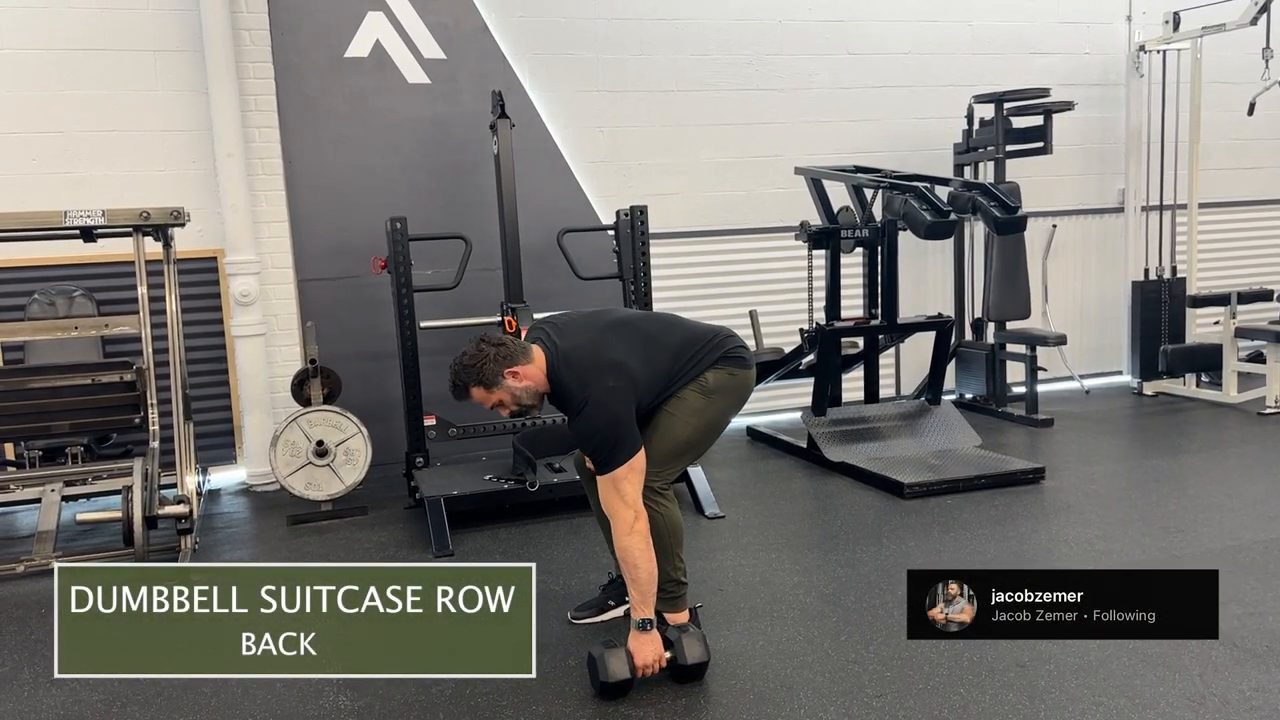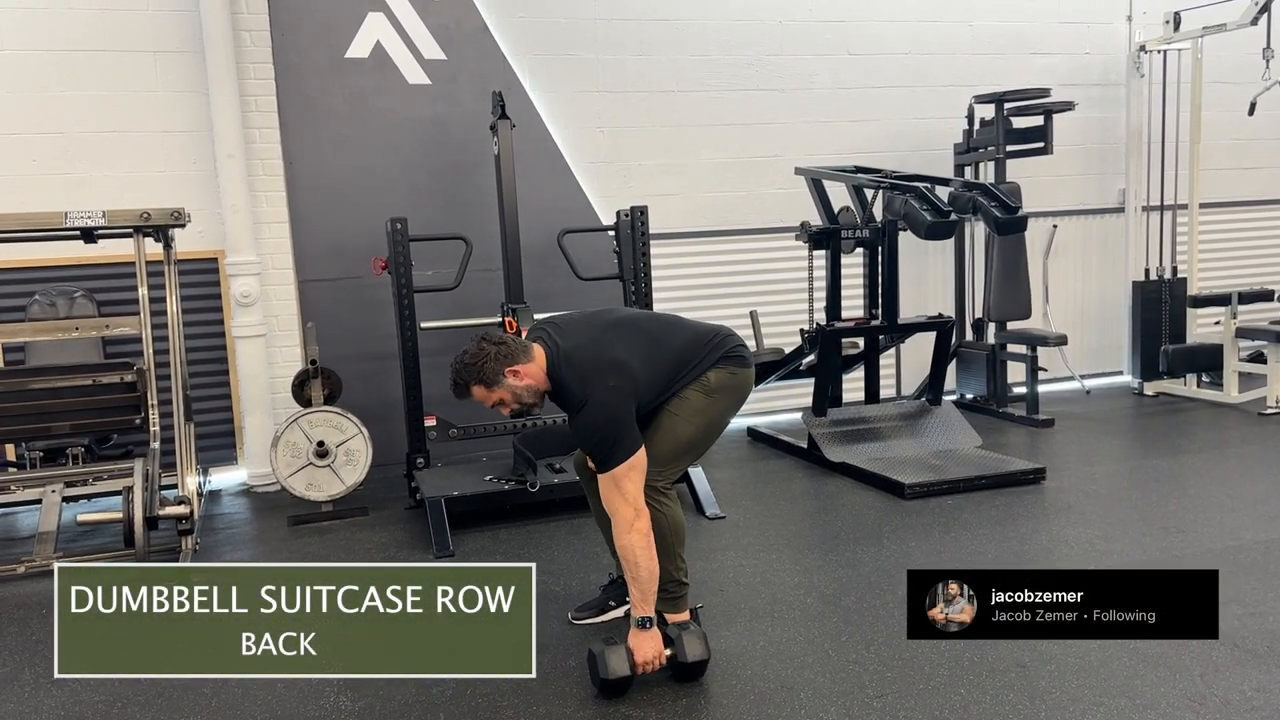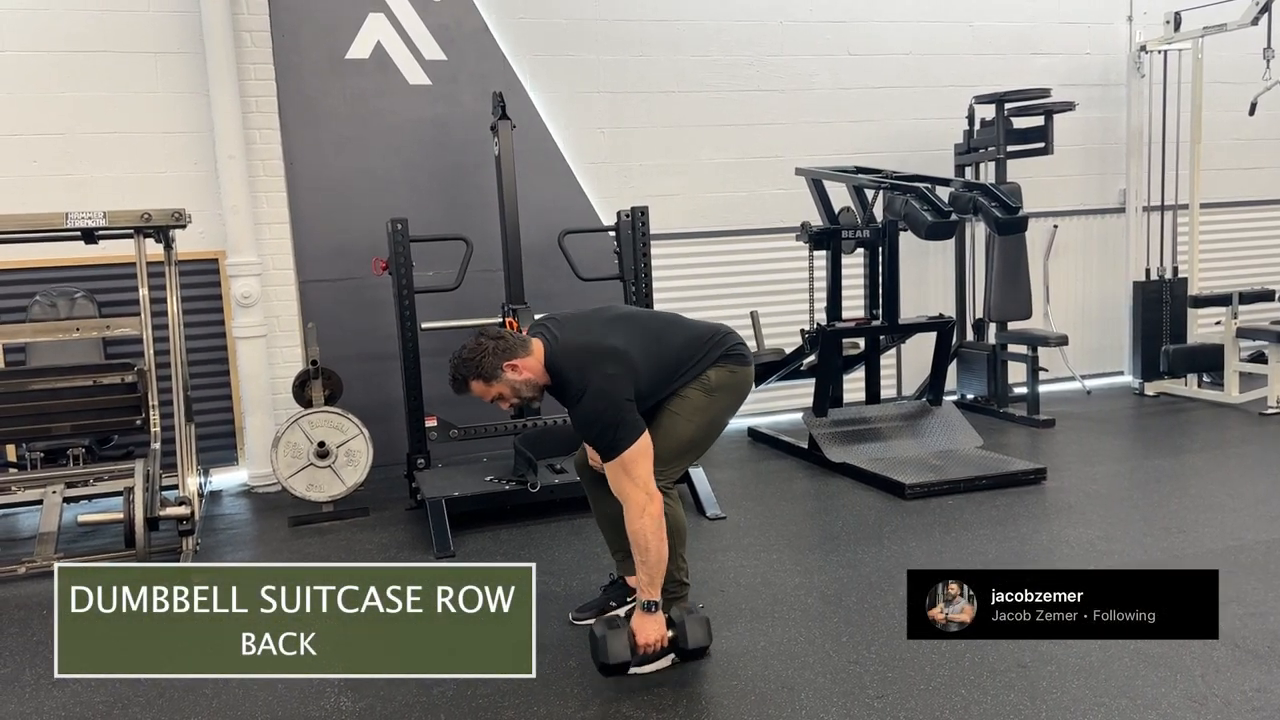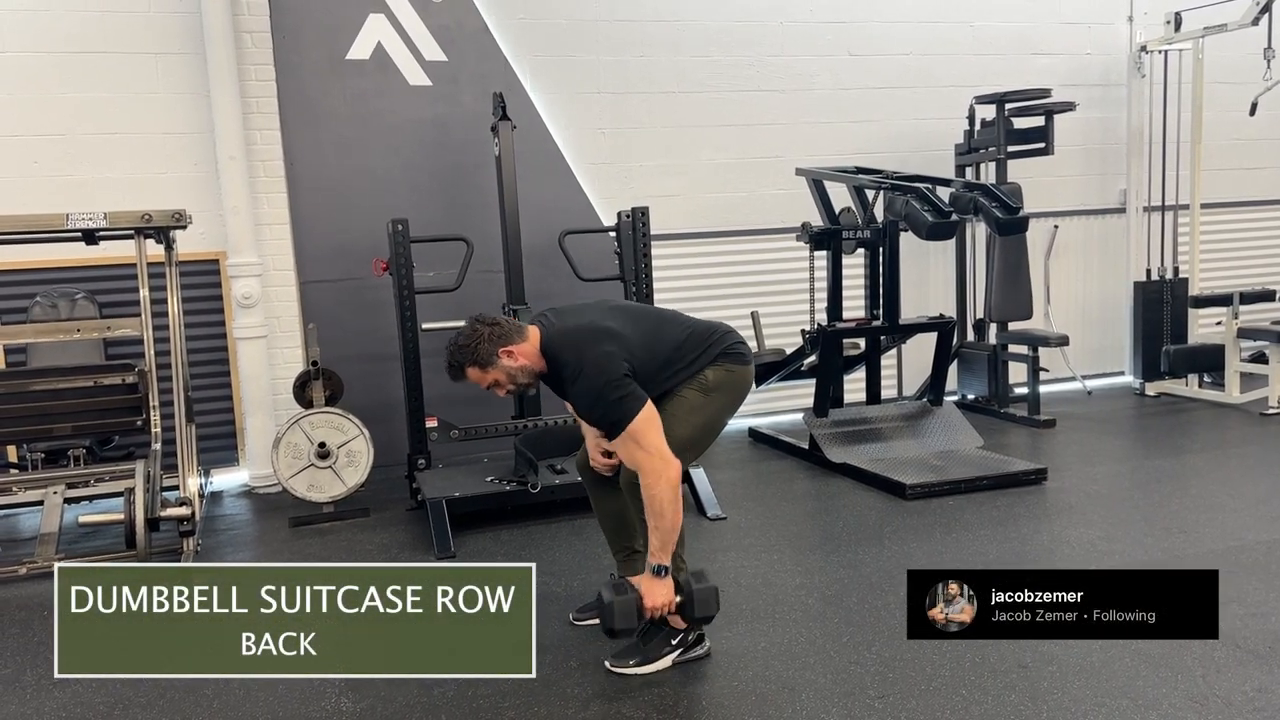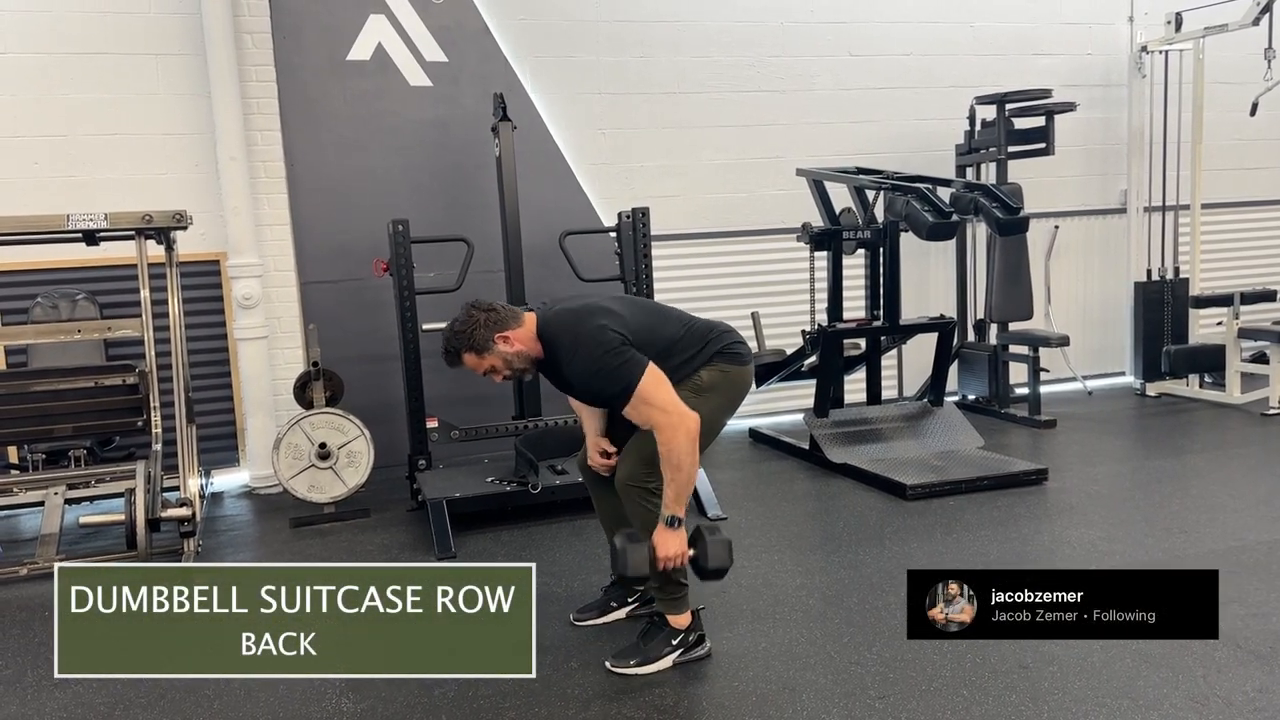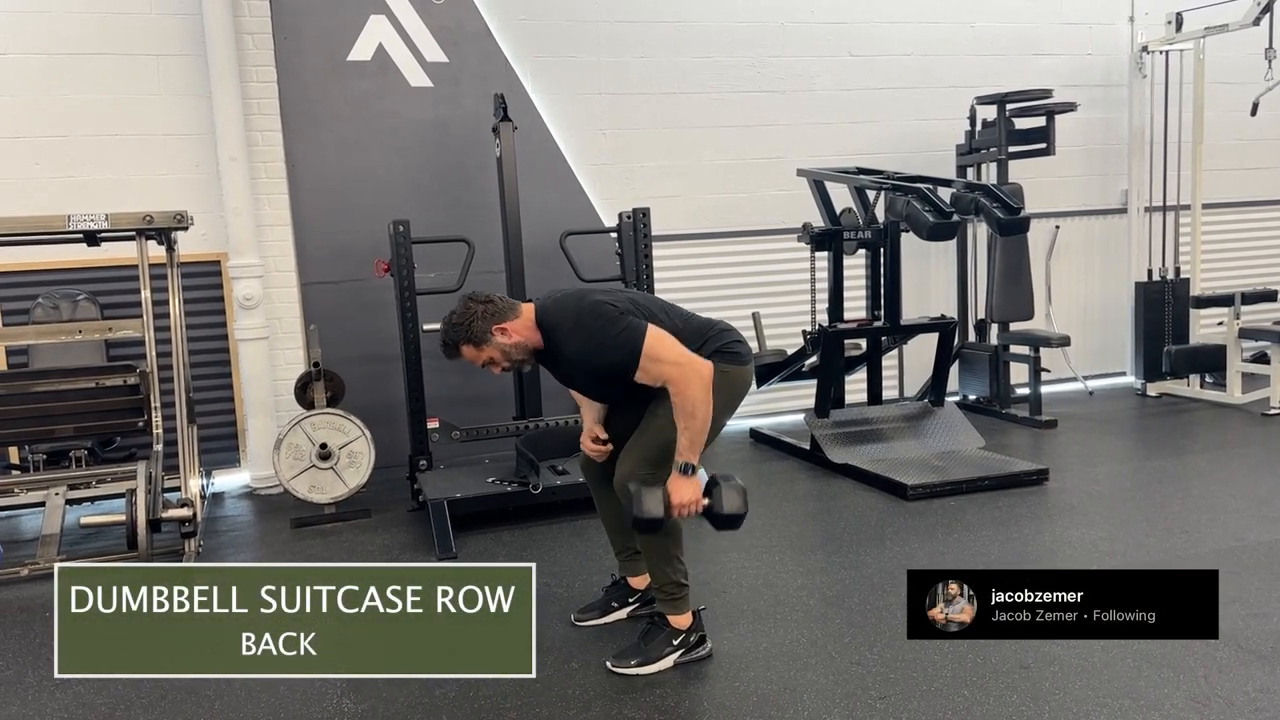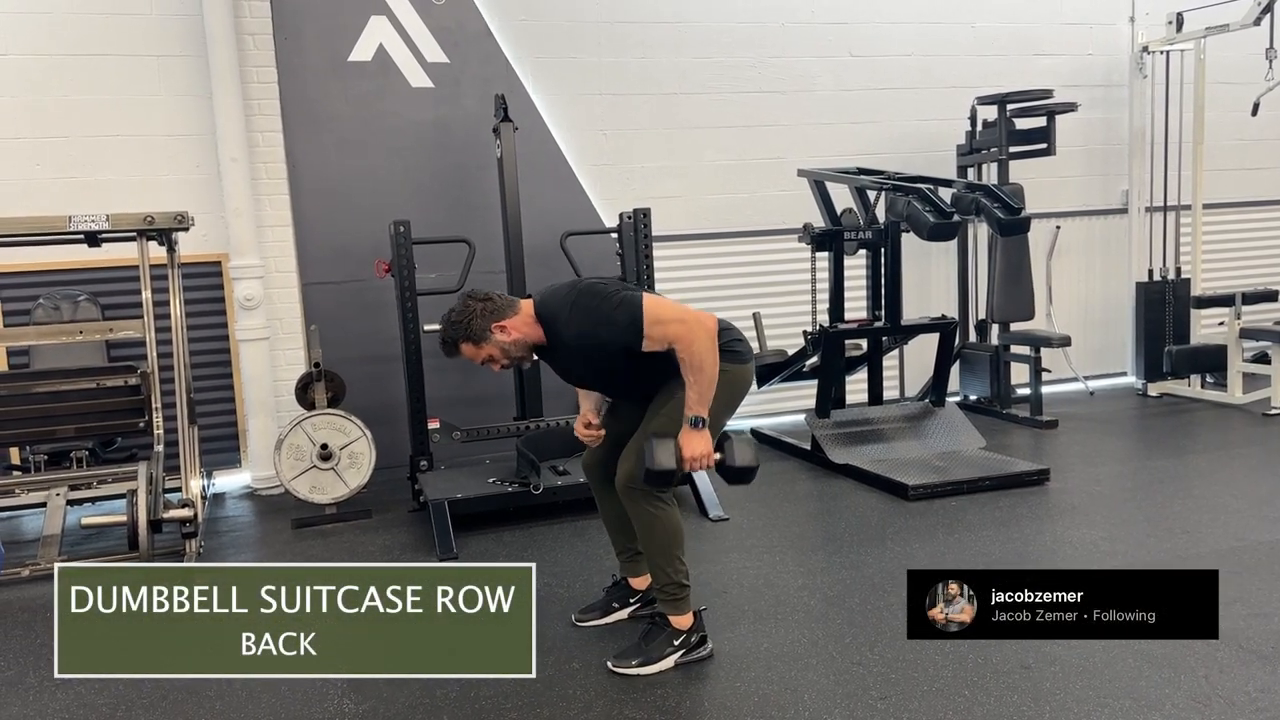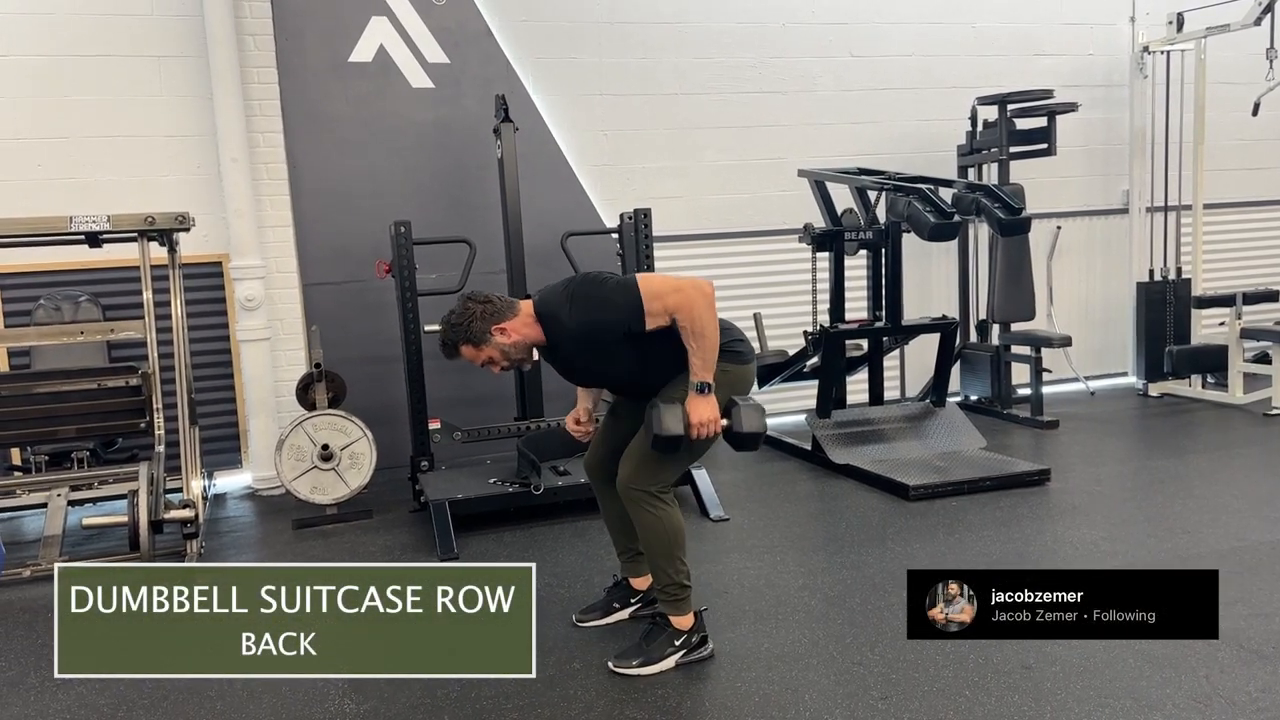
dt=0.1s
person 1, frame 1
left shoulder: (597, 397)
right shoulder: (537, 344)
left elbow: (628, 519)
left wrist: (643, 627)
right wrist: (595, 446)
left hip: (722, 370)
right hip: (675, 364)
left knee: (647, 480)
right knee: (591, 465)
left ankle: (676, 618)
right ankle: (633, 585)
person 1, frame 2
left shoulder: (598, 397)
right shoulder: (538, 344)
left elbow: (630, 516)
left wrist: (644, 625)
right wrist: (596, 440)
left hip: (722, 370)
right hip: (677, 366)
left knee: (651, 478)
right knee: (591, 465)
left ankle: (677, 621)
right ankle: (632, 584)
person 1, frame 3
left shoulder: (597, 388)
right shoulder: (538, 341)
left elbow: (642, 502)
left wrist: (650, 609)
right wrist: (598, 440)
left hip: (721, 369)
right hip: (676, 367)
left knee: (649, 477)
right knee: (591, 465)
right ankle: (634, 582)
person 1, frame 4
left shoulder: (592, 368)
right shoulder: (542, 338)
left elbow: (662, 472)
left wrist: (660, 573)
right wrist: (594, 435)
left hip: (721, 366)
right hip: (666, 373)
left knee: (639, 477)
right knee: (592, 465)
left ankle: (680, 627)
right ankle: (634, 583)
person 1, frame 5
left shoulder: (586, 346)
right shoulder: (541, 330)
left elbow: (680, 425)
right elbow: (580, 384)
left wrist: (672, 522)
right wrist: (594, 435)
left hip: (718, 367)
right hip: (666, 368)
left knee: (638, 475)
right knee: (594, 465)
left ankle: (680, 627)
right ankle: (636, 586)
person 1, frame 6
left shoulder: (583, 328)
right shoulder: (544, 334)
left elbow: (694, 371)
right elbow: (585, 375)
left wrist: (685, 470)
right wrist: (593, 425)
left hip: (719, 366)
left knee: (638, 479)
right knee: (598, 465)
left ankle: (682, 627)
right ankle: (638, 587)
person 1, frame 7
left shoulder: (582, 315)
right shoulder: (545, 330)
left elbow: (698, 326)
right elbow: (589, 364)
left wrist: (695, 423)
right wrist: (589, 411)
left hip: (719, 363)
left knee: (638, 478)
right knee: (599, 463)
left ankle: (682, 626)
right ankle: (639, 586)
person 1, frame 8
left shoulder: (581, 308)
right shoulder: (549, 331)
left elbow: (696, 291)
left wrist: (701, 390)
right wrist: (585, 410)
left hip: (719, 364)
left knee: (640, 480)
right knee: (602, 465)
left ankle: (683, 628)
right ankle: (639, 587)
